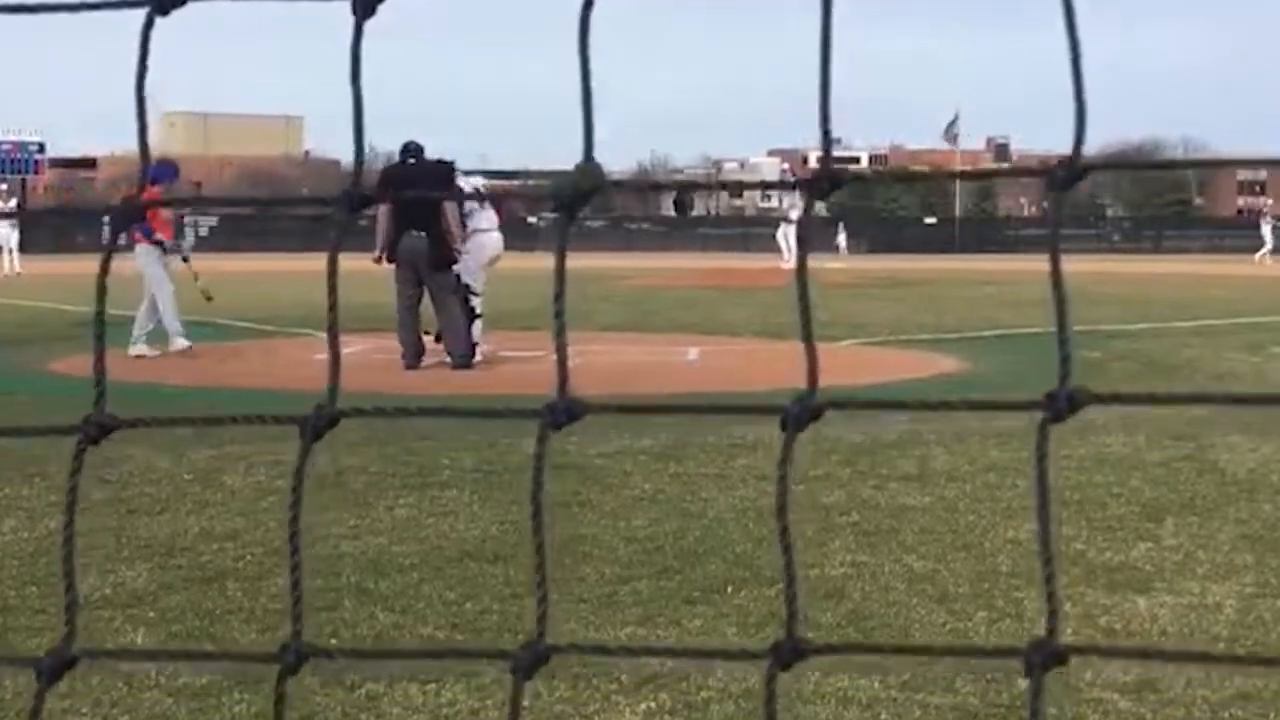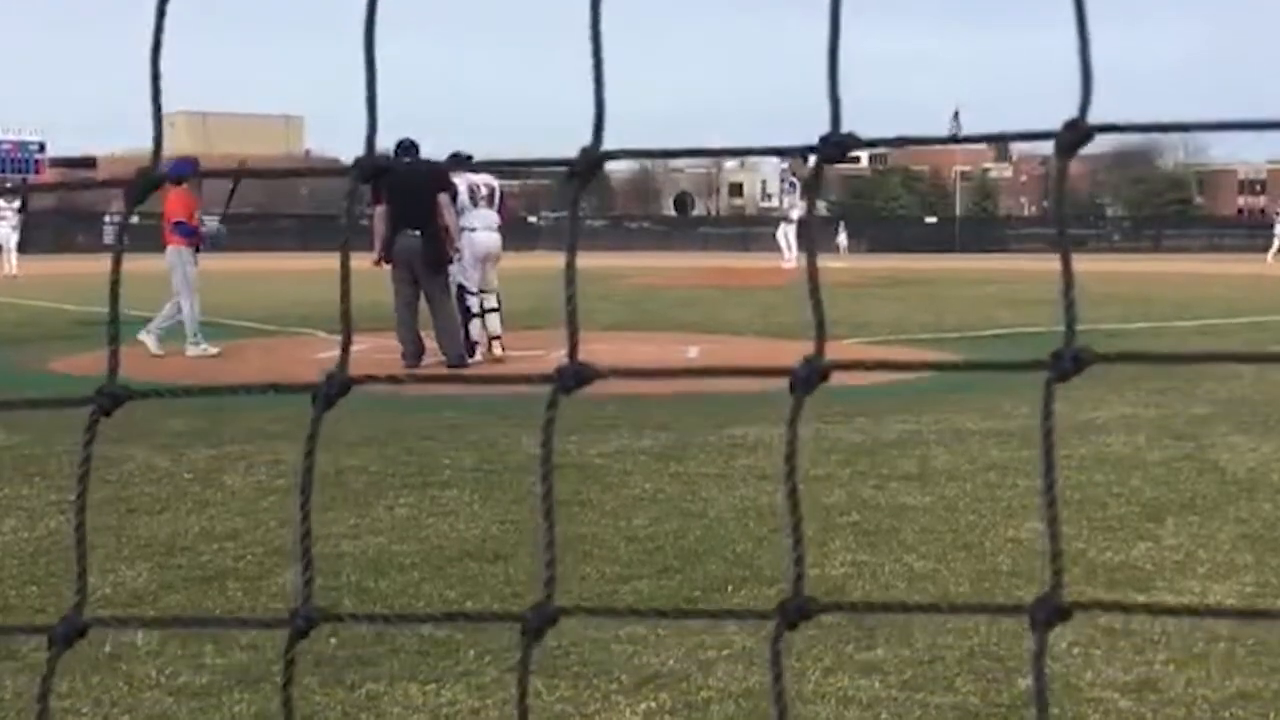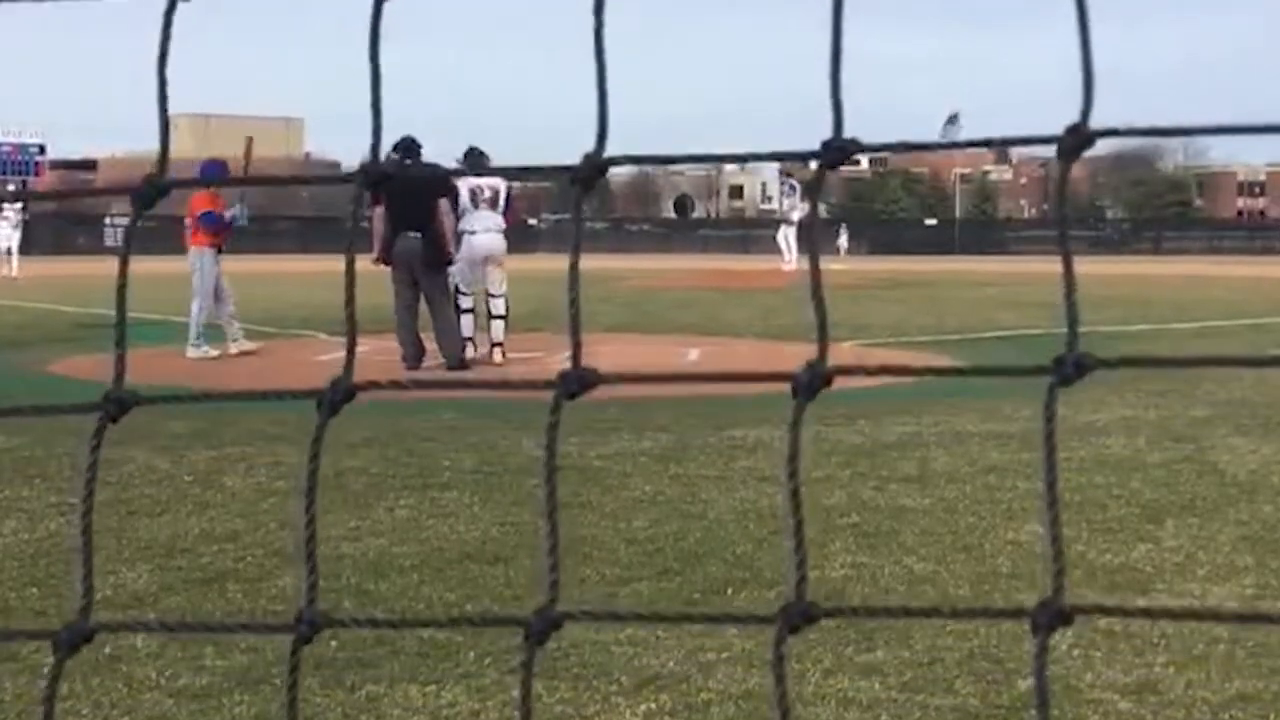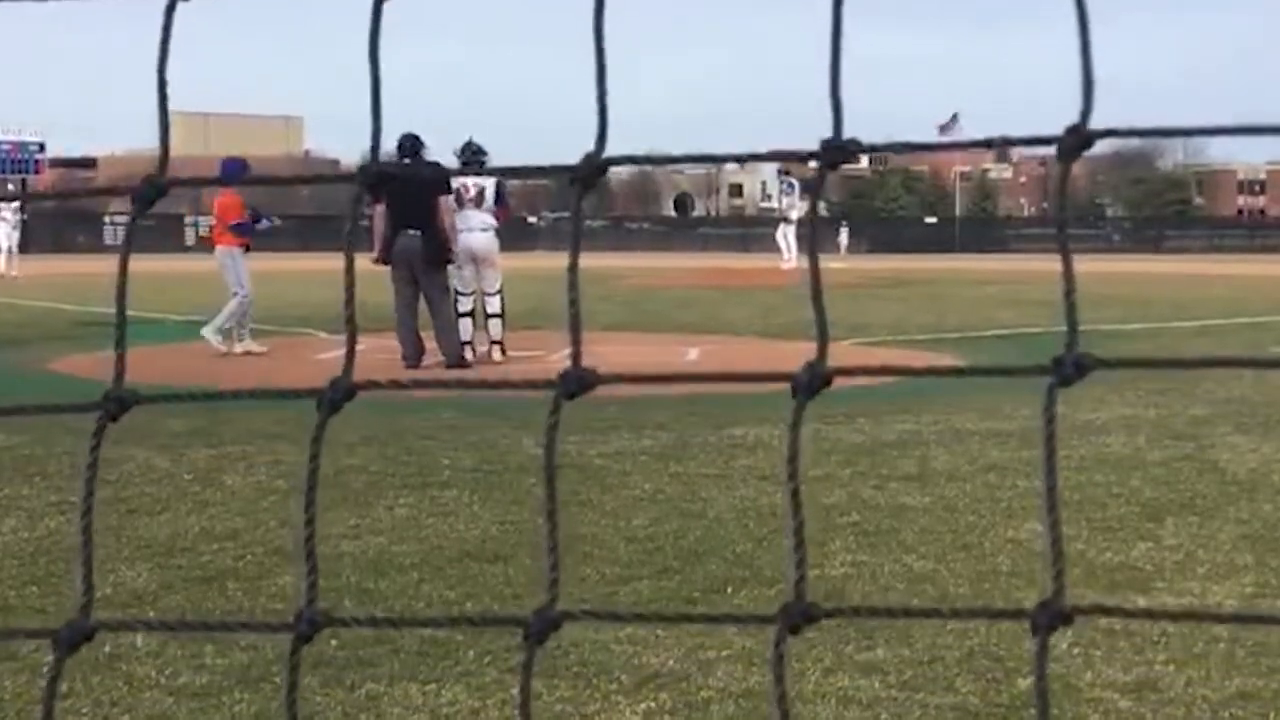
dt=0.4s
person 1, frame 1
left shoulder: (388, 174)
right shoulder: (441, 170)
left elbow: (383, 212)
right elbow: (449, 207)
left wrist: (380, 247)
right wrist: (457, 241)
left hip: (403, 243)
right hip: (432, 243)
left knee: (407, 303)
right knee: (448, 301)
left ankle: (411, 356)
right ankle: (460, 355)
person 1, frame 2
left shoulder: (385, 174)
right shoulder: (435, 170)
left elbow: (380, 214)
right elbow: (445, 206)
left wrist: (378, 249)
right wrist: (455, 240)
left hip: (399, 243)
right hip: (427, 243)
left knee: (405, 303)
right knee: (441, 301)
left ankle: (411, 355)
right ankle: (455, 355)
person 1, frame 3
left shoulder: (385, 176)
right shoulder: (435, 172)
left elbow: (379, 215)
right elbow: (444, 211)
left wrist: (377, 249)
right wrist: (451, 245)
left hip: (398, 245)
right hip: (427, 245)
left knee: (405, 305)
right knee: (441, 303)
left ankle: (412, 357)
right ankle: (454, 357)
person 1, frame 4
left shoulder: (384, 174)
right shoulder: (435, 171)
left elbow: (380, 213)
right elbow: (444, 209)
left wrist: (378, 248)
right wrist: (452, 242)
left hip: (398, 243)
right hip: (428, 243)
left knee: (404, 303)
right knee: (440, 302)
left ankle: (411, 356)
right ankle: (453, 355)
person 2, frame 1
left shoulder: (456, 187)
right shoulder: (479, 182)
right elbow: (498, 214)
left hip: (479, 240)
right hip: (496, 238)
left knee: (470, 293)
right knee: (467, 288)
left ankle: (473, 348)
right ankle: (475, 341)
person 2, frame 2
left shoulder: (455, 182)
right shoulder: (492, 181)
right elbow: (500, 212)
left hip: (471, 237)
right hip: (494, 237)
left knee: (467, 292)
right knee: (489, 290)
left ankle: (474, 349)
right ankle: (496, 343)
person 2, frame 3
left shoulder: (459, 184)
right shoulder: (502, 183)
right elbow: (507, 217)
left hip: (472, 240)
right hip: (497, 239)
left knee: (463, 292)
right knee: (497, 294)
left ankle: (468, 344)
right ankle: (497, 349)
person 2, frame 4
left shoulder: (451, 182)
right shoulder: (493, 180)
right elbow: (502, 214)
left hip: (461, 239)
right hip: (486, 238)
left knee: (463, 295)
right knee: (492, 293)
left ankle: (466, 348)
right ankle: (496, 347)
person 3, frame 1
left shoulder: (166, 199)
right shoulder: (144, 196)
right elbow: (136, 223)
left wrist: (178, 245)
right wrist: (160, 238)
left hip: (163, 252)
right hip: (148, 250)
left knee: (152, 298)
right knee: (165, 292)
left ankle: (137, 343)
right ankle: (177, 338)
person 3, frame 2
left shoulder: (187, 196)
right shoulder: (177, 197)
right elbow: (181, 228)
left wrist: (204, 232)
right wrist: (205, 231)
left hip: (185, 252)
right hip: (180, 252)
left knee: (180, 299)
right knee: (190, 298)
left ankle: (151, 332)
right ankle: (194, 343)
person 3, frame 3
left shoulder: (215, 198)
right shoulder: (201, 197)
left elbow: (221, 224)
right elbow: (210, 221)
left wrist: (233, 216)
right wrist: (231, 214)
left hip: (212, 253)
right hip: (203, 253)
left knee: (223, 298)
right knee: (202, 300)
left ankle: (236, 341)
right ankle: (195, 345)
person 3, frame 4
left shoulder: (225, 196)
right shoulder: (230, 199)
left elbow: (246, 217)
right elbow: (240, 229)
left wrist: (262, 220)
right wrist: (260, 226)
left hip: (232, 251)
right hip: (231, 251)
left knee: (240, 295)
right knee: (243, 294)
left ankle: (242, 340)
right ankle: (214, 329)
